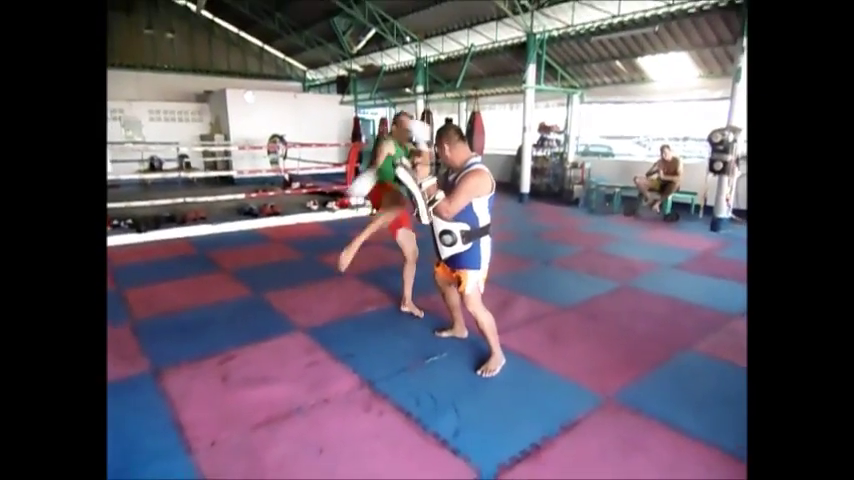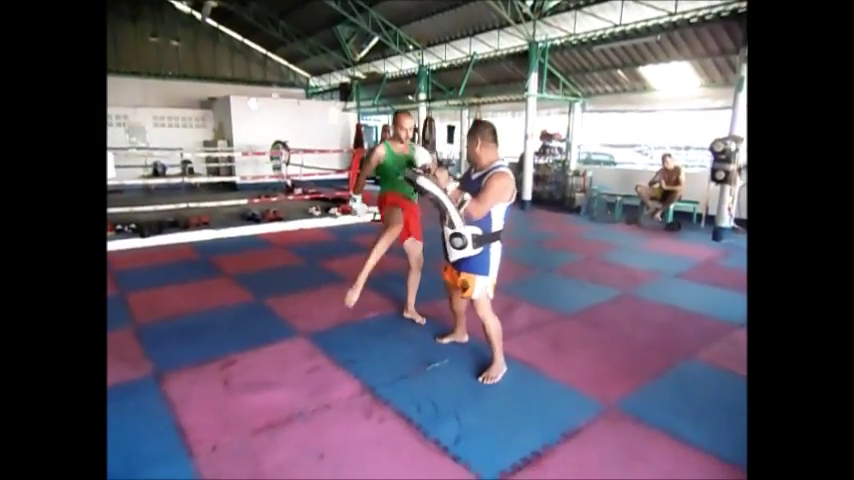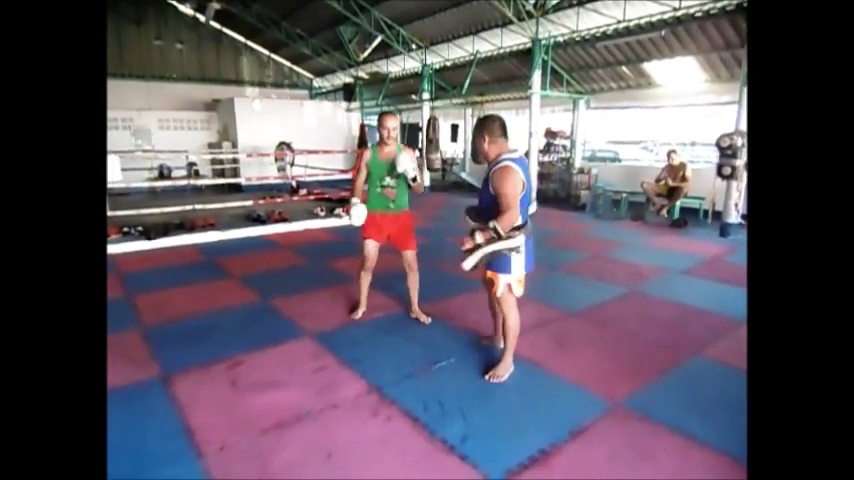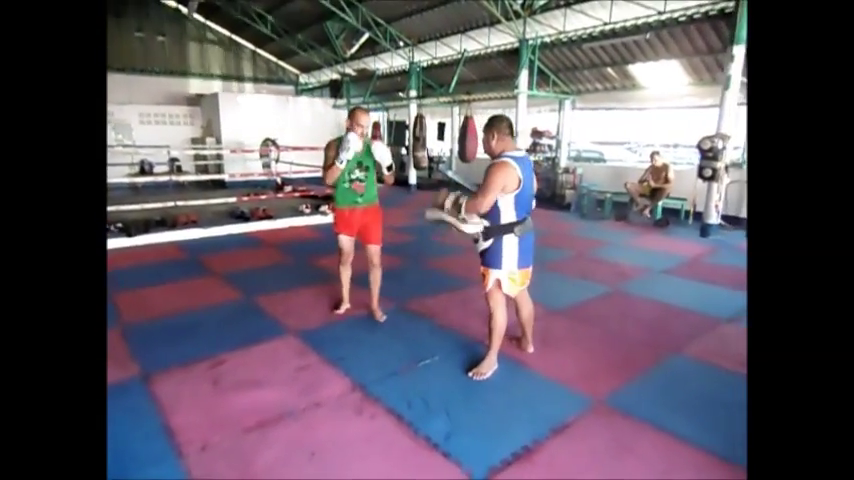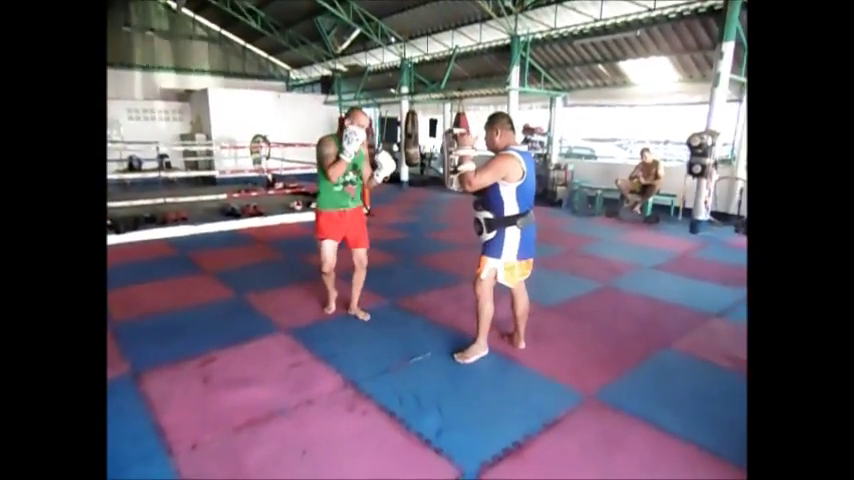
dt=0.3s
person 1, frame 1
left shoulder: (477, 176)
right shoulder: (455, 171)
left elbow: (446, 210)
right elbow: (443, 203)
left wrist: (425, 181)
right wrist: (423, 178)
left hip: (472, 249)
left knee: (473, 304)
right knee: (446, 285)
left ankle: (497, 354)
right ankle: (459, 328)
person 1, frame 2
left shoulder: (501, 178)
right shoulder: (475, 170)
left elbow: (474, 211)
right elbow: (459, 198)
left wrist: (447, 186)
right wrist: (444, 185)
left hip: (482, 253)
left knee: (482, 309)
right knee: (454, 290)
left ankle: (499, 361)
right ankle: (459, 332)
person 1, frame 3
left shoulder: (504, 171)
right shoulder: (517, 161)
left elbow: (509, 217)
right elbow: (526, 193)
left wrist: (476, 238)
left hip: (509, 248)
left knee: (505, 303)
right knee: (495, 293)
left ankle: (507, 361)
right ankle: (499, 336)
person 1, frame 4
left shoulder: (502, 167)
right shoulder: (524, 161)
left elbow: (480, 205)
right elbow: (532, 189)
left wrist: (451, 200)
left hip: (505, 243)
right hip: (521, 238)
left knee: (496, 301)
right knee: (520, 293)
left ankle: (491, 358)
right ankle: (527, 340)
person 1, frame 5
left shoulder: (506, 159)
right shoulder: (523, 156)
left elbow: (470, 184)
left wrist: (464, 150)
left hip: (506, 236)
right hip: (520, 232)
left knee: (482, 288)
right knee: (517, 286)
left ankle: (480, 344)
right ankle: (518, 336)
person 2, frame 1
left shoulder: (405, 147)
right shoulder: (387, 144)
right elbow: (373, 166)
left hip: (399, 206)
right hip: (383, 192)
left knee: (412, 254)
right knee: (398, 208)
left ankle: (407, 302)
right ankle: (355, 244)
person 2, frame 2
left shoulder: (417, 150)
right shoulder: (381, 150)
right elbow: (364, 174)
right wrist: (356, 197)
left hip: (411, 208)
right hip: (391, 200)
left knee: (417, 261)
right knee: (395, 226)
left ankle: (410, 308)
right ankle: (360, 282)
person 2, frame 3
left shoulder: (407, 153)
right shoulder: (367, 154)
left elbow: (419, 190)
right elbow: (359, 183)
left wrist: (413, 176)
right wrist: (355, 201)
left hip: (401, 216)
right hip: (375, 216)
left knee: (411, 265)
right knee: (367, 264)
left ankle: (415, 308)
right ankle: (362, 304)
person 2, frame 4
left shoulder: (374, 146)
right shoulder: (334, 146)
left elbow: (389, 181)
right elbow: (328, 179)
left wrist: (386, 164)
right wrist: (343, 157)
left hip: (370, 209)
right hip: (344, 211)
left knee: (375, 260)
right knee: (345, 258)
left ankle: (375, 304)
right ankle: (345, 300)
person 2, frame 5
left shoulder: (361, 148)
right shoulder: (327, 143)
left elbow: (367, 182)
right elbow: (332, 176)
left wrist: (381, 174)
right wrist: (348, 151)
left hip: (354, 212)
right hip: (329, 214)
left knee: (361, 263)
right knee: (327, 267)
left ankle: (354, 305)
right ankle: (332, 294)
